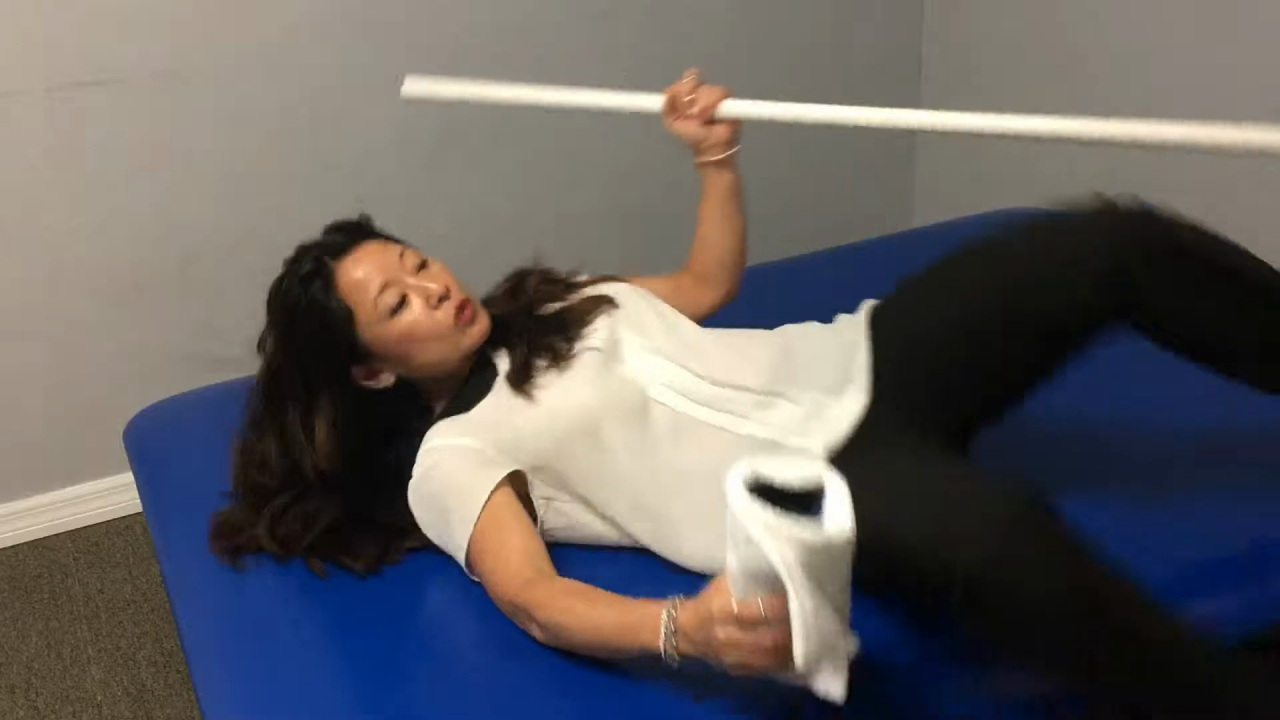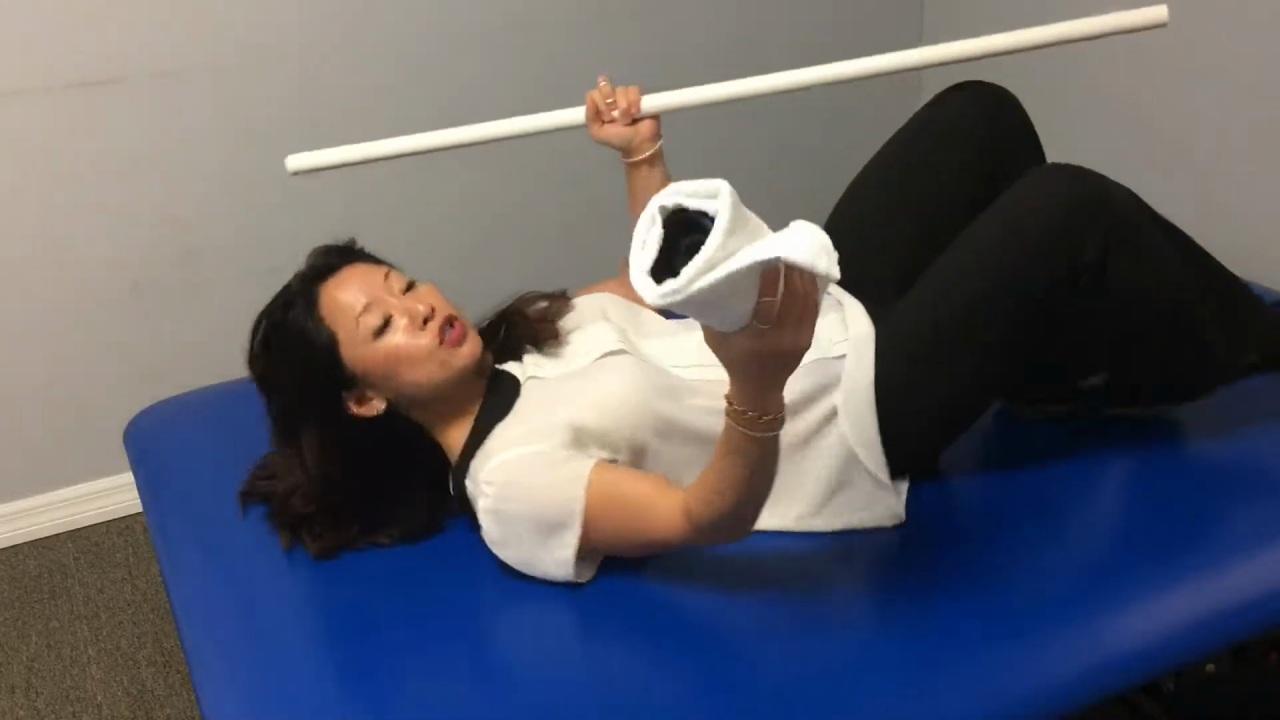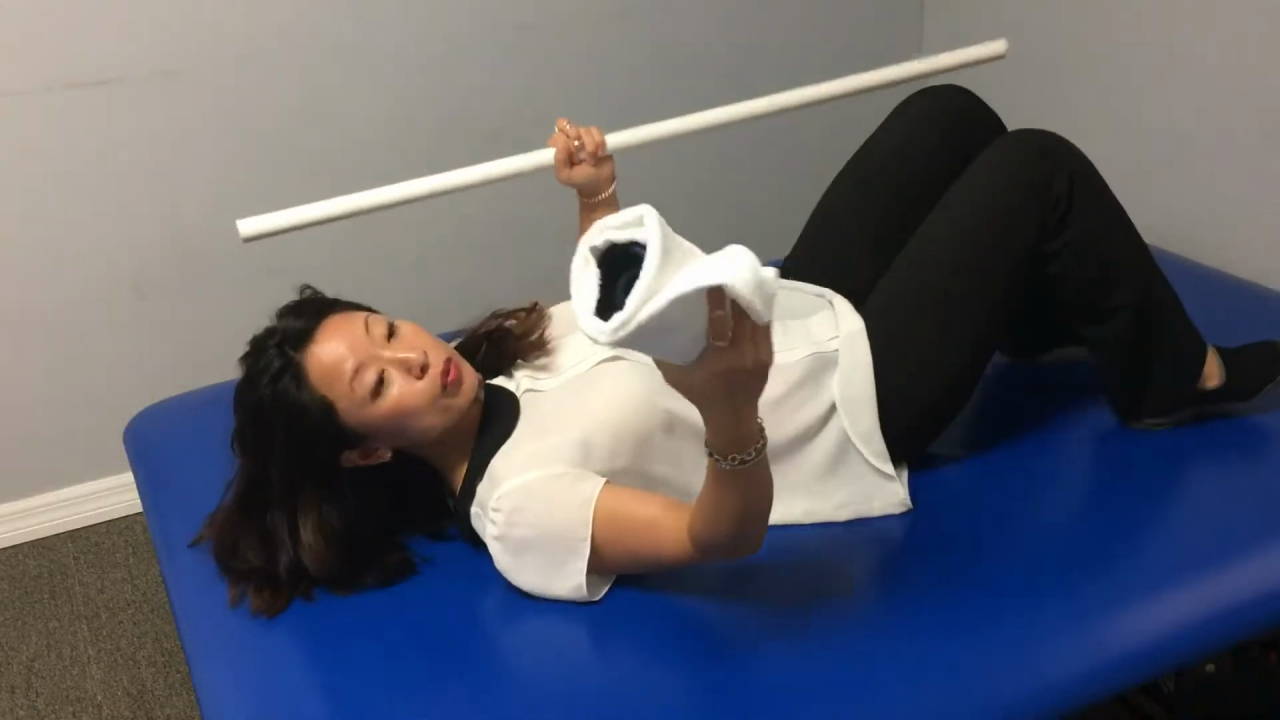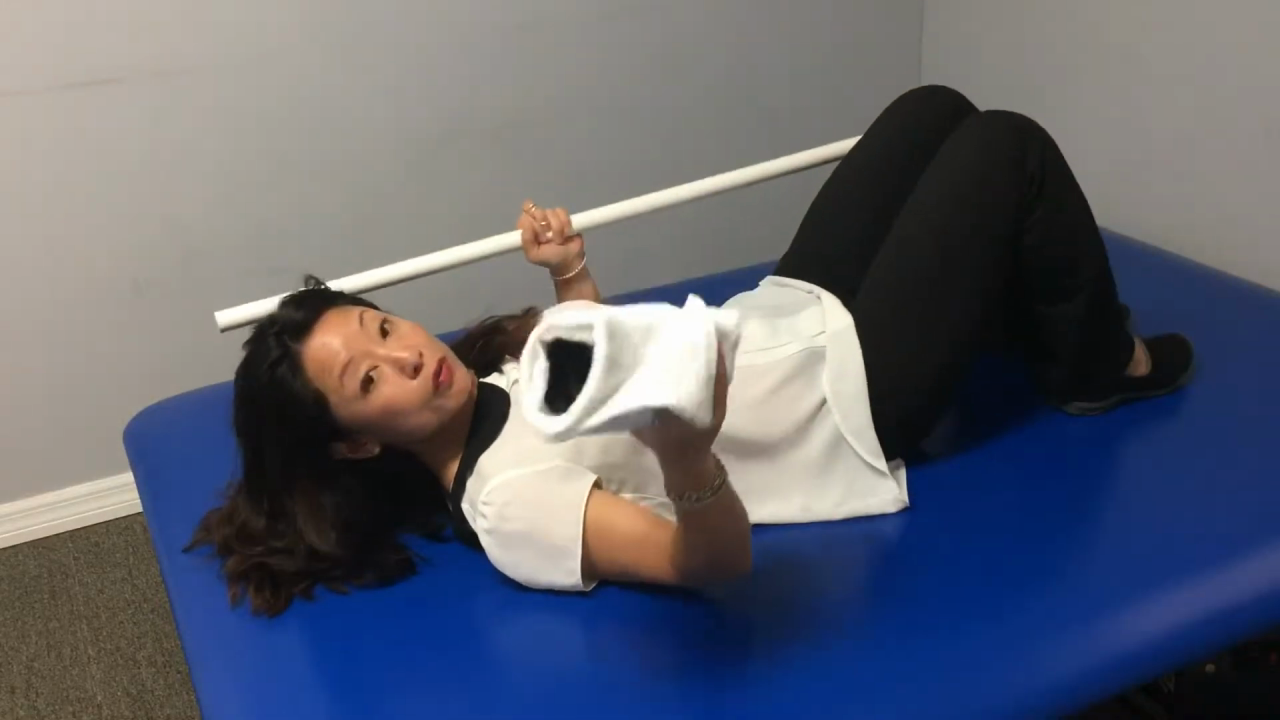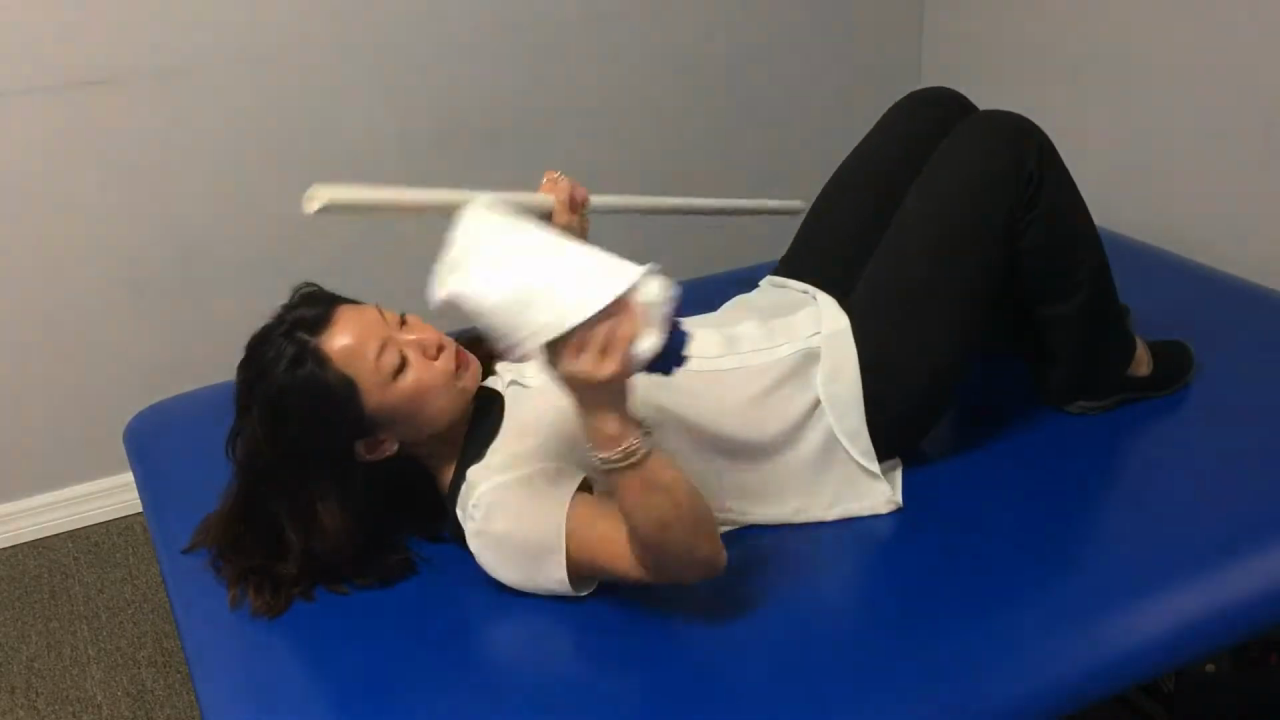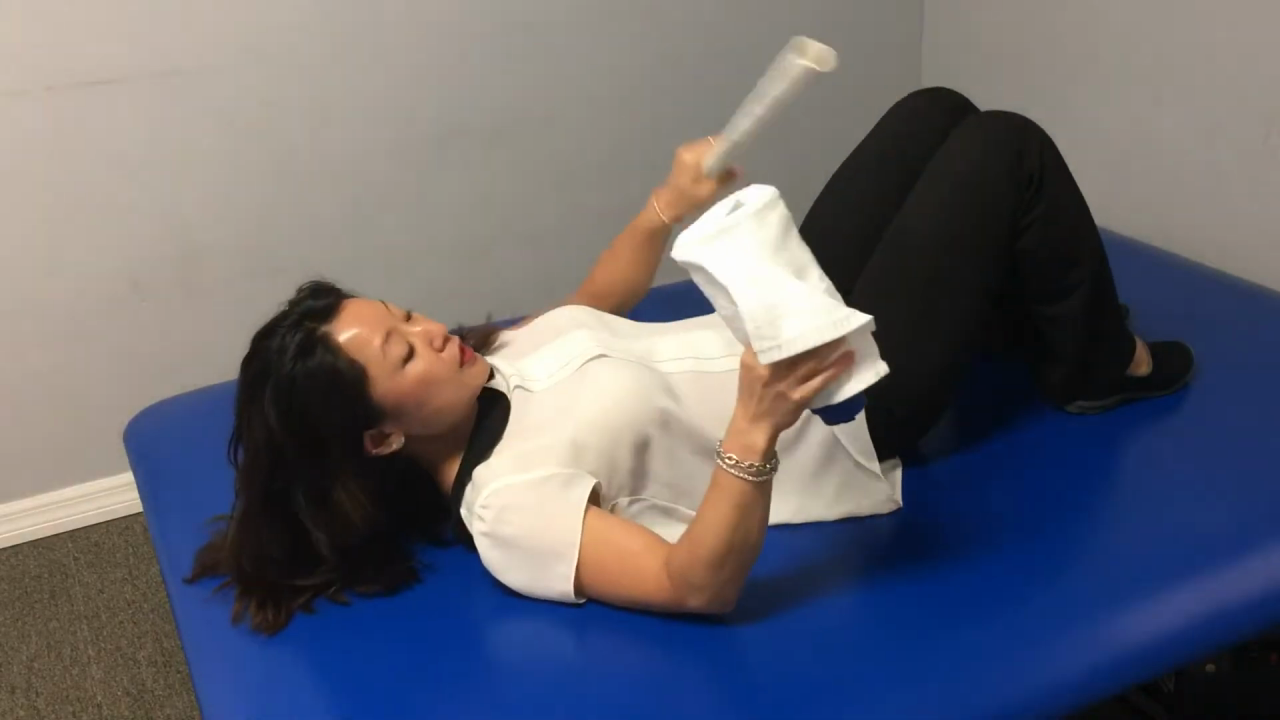
dt=0.7s
person 1, frame 1
left shoulder: (550, 307)
right shoulder: (451, 458)
left elbow: (710, 284)
right elbow: (538, 603)
left wrist: (714, 158)
right wrist: (683, 630)
left hip: (855, 368)
left knee: (1108, 240)
right knee: (995, 530)
person 1, frame 2
left shoulder: (501, 337)
right shoulder: (511, 484)
left elbow: (646, 289)
right elbow: (709, 516)
left wrist: (643, 156)
right wrist: (759, 385)
left hip: (830, 324)
right hip: (862, 412)
left knee: (981, 114)
right knee: (1068, 207)
left ankle: (1062, 371)
person 1, frame 3
left shoulder: (489, 354)
right shoulder: (515, 508)
right elbow: (723, 535)
left wrist: (597, 193)
right wrist: (731, 412)
left hip: (803, 313)
right hip: (863, 400)
left knee: (948, 114)
right knee: (1040, 168)
left ankle: (1051, 319)
right ankle: (1167, 376)
person 1, frame 4
left shoulder: (486, 368)
right shoulder: (506, 502)
right elbow: (714, 559)
left wrist: (571, 277)
right wrist: (685, 457)
left hip: (790, 315)
right hip: (858, 392)
left knee: (936, 113)
right knee: (1008, 148)
left ankle: (1033, 318)
right ankle: (1098, 368)
person 1, frame 5
left shoulder: (477, 380)
right shoulder: (500, 509)
right elbow: (690, 552)
left wrist: (568, 250)
right wrist: (602, 412)
left hip: (790, 315)
right hip: (855, 396)
left knee: (937, 114)
right knee: (1005, 147)
left ankle: (1031, 320)
right ankle: (1098, 366)
person 1, frame 6
left shoulder: (484, 358)
right shoulder: (505, 507)
left elbow: (603, 297)
right elbow: (696, 587)
left wrist: (668, 212)
right wrist: (756, 428)
right hip: (856, 398)
left knee: (938, 111)
right knee: (1008, 148)
left ankle: (1035, 324)
right ankle: (1098, 368)
